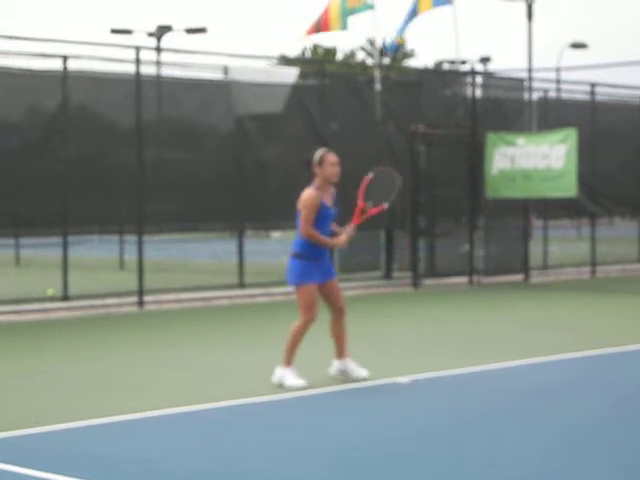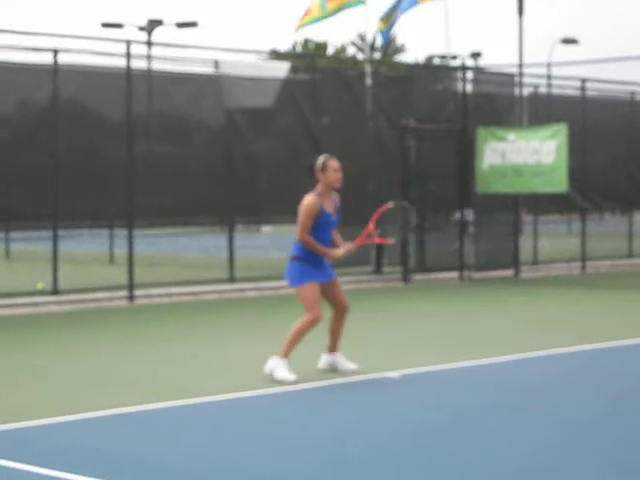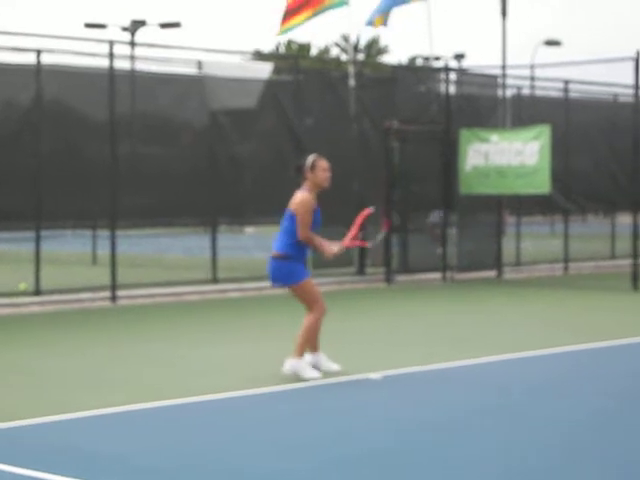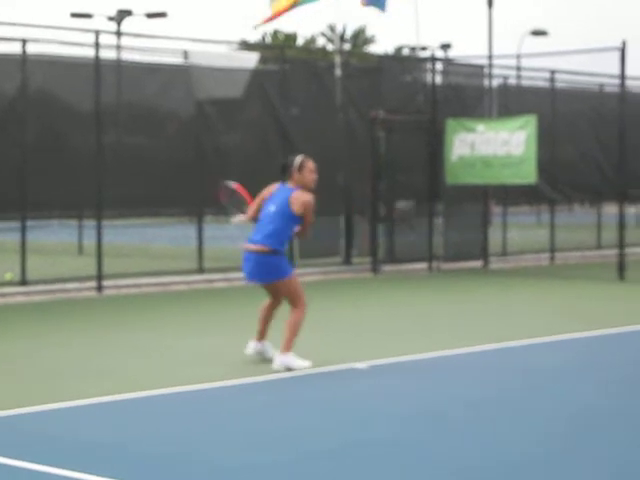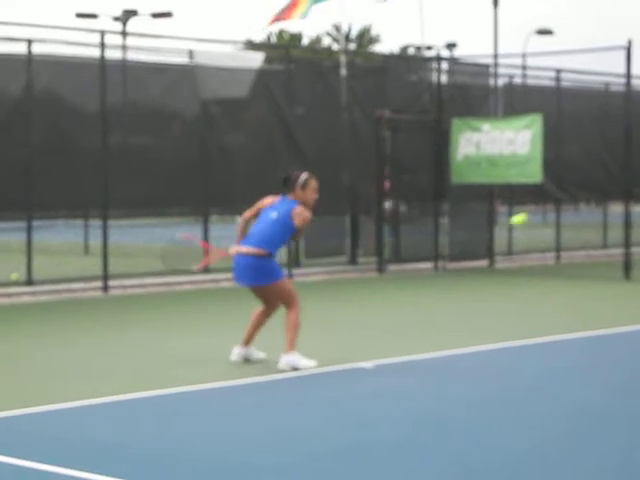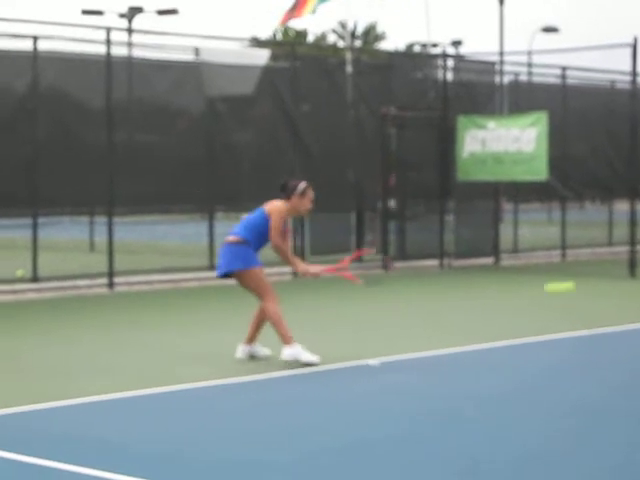
dt=0.2s
person 1, frame 1
left shoulder: (331, 191)
right shoulder: (310, 195)
right elbow: (306, 231)
left wrist: (342, 232)
right wrist: (333, 242)
left hip: (322, 261)
right hip: (304, 262)
left knee: (339, 309)
right knee: (308, 317)
left ankle: (342, 362)
right ankle: (284, 369)
person 1, frame 2
left shoulder: (335, 199)
right shoulder: (311, 202)
right elbow: (302, 237)
left wrist: (342, 246)
right wrist: (328, 253)
left hip: (320, 265)
right hip: (303, 265)
left knee: (342, 307)
right knee: (313, 315)
left ankle: (332, 356)
right ankle: (278, 362)
person 1, frame 3
left shoulder: (309, 196)
right shoulder: (304, 198)
right elbow: (303, 235)
left wrist: (327, 245)
right wrist: (325, 249)
left hip: (290, 261)
right hip: (286, 263)
left knee: (316, 307)
right knee: (317, 309)
left ankle: (313, 355)
right ankle: (295, 360)
person 1, frame 4
left shoulder: (274, 188)
right shoulder: (306, 199)
left elbow: (251, 214)
right elbow: (303, 231)
left hip: (251, 255)
right hip: (269, 258)
left knee: (276, 297)
right knee: (299, 304)
left ankle: (259, 343)
right ankle: (285, 356)
person 1, frame 5
left shoulder: (272, 200)
right shoulder: (304, 214)
left elbow: (246, 217)
right elbow: (286, 240)
left wrist: (239, 242)
left hip: (243, 260)
right hip: (259, 261)
left knee: (271, 303)
right knee: (293, 305)
left ankle: (243, 348)
right ankle: (290, 355)
person 1, frame 6
left shoulder: (284, 220)
right shoulder: (279, 207)
left elbow: (286, 253)
right elbow: (276, 242)
left wrist: (304, 267)
right wrist: (297, 266)
left hip: (237, 253)
right hip: (238, 249)
left knee: (268, 299)
right knee: (270, 298)
left ankle: (248, 345)
right ankle: (291, 347)
